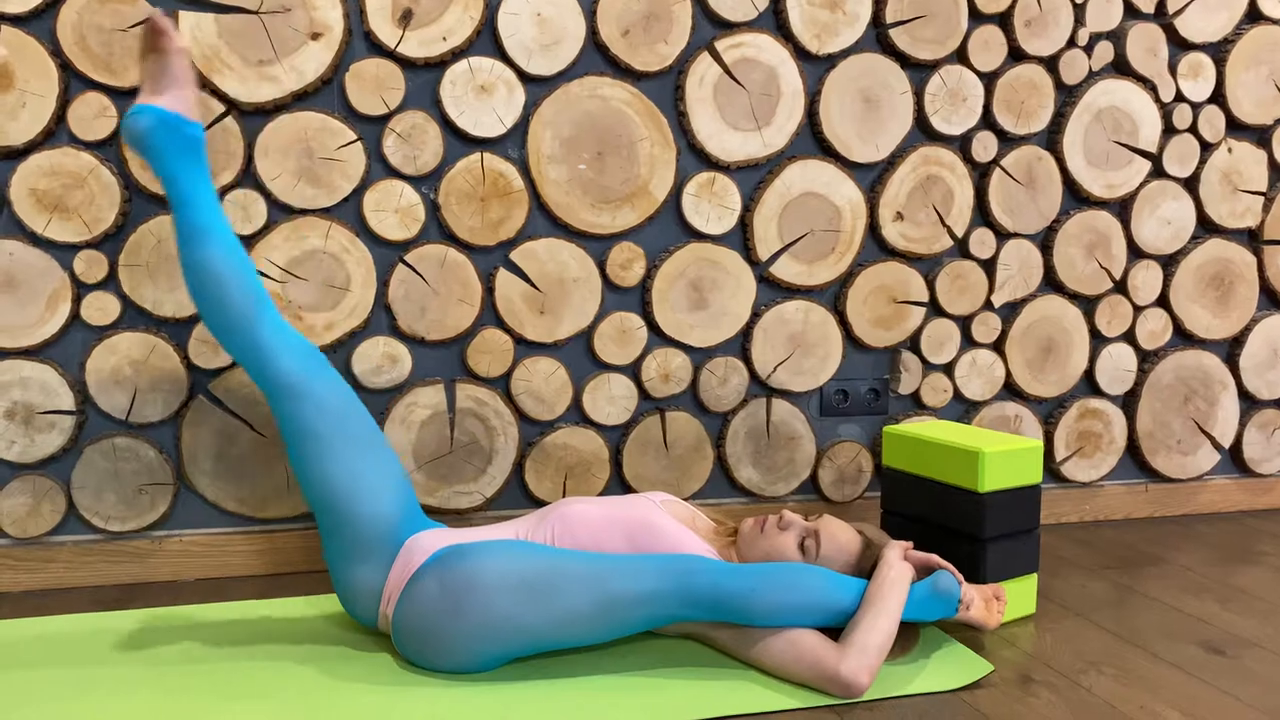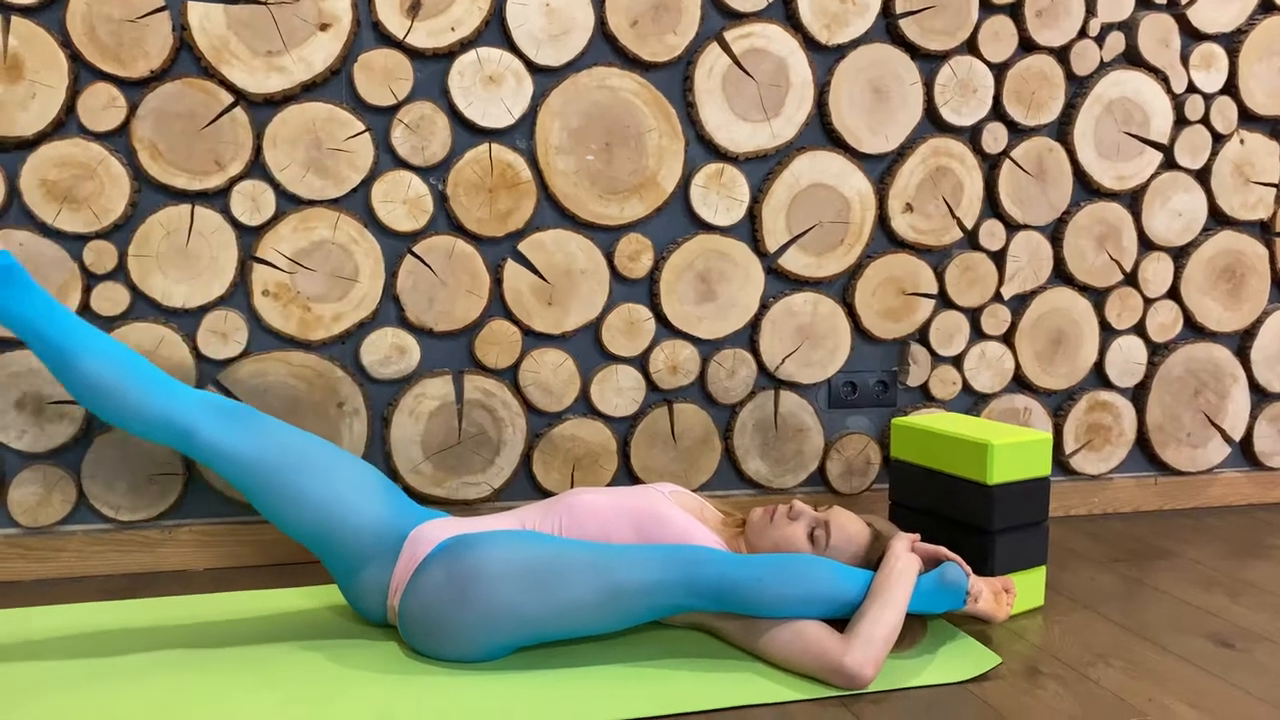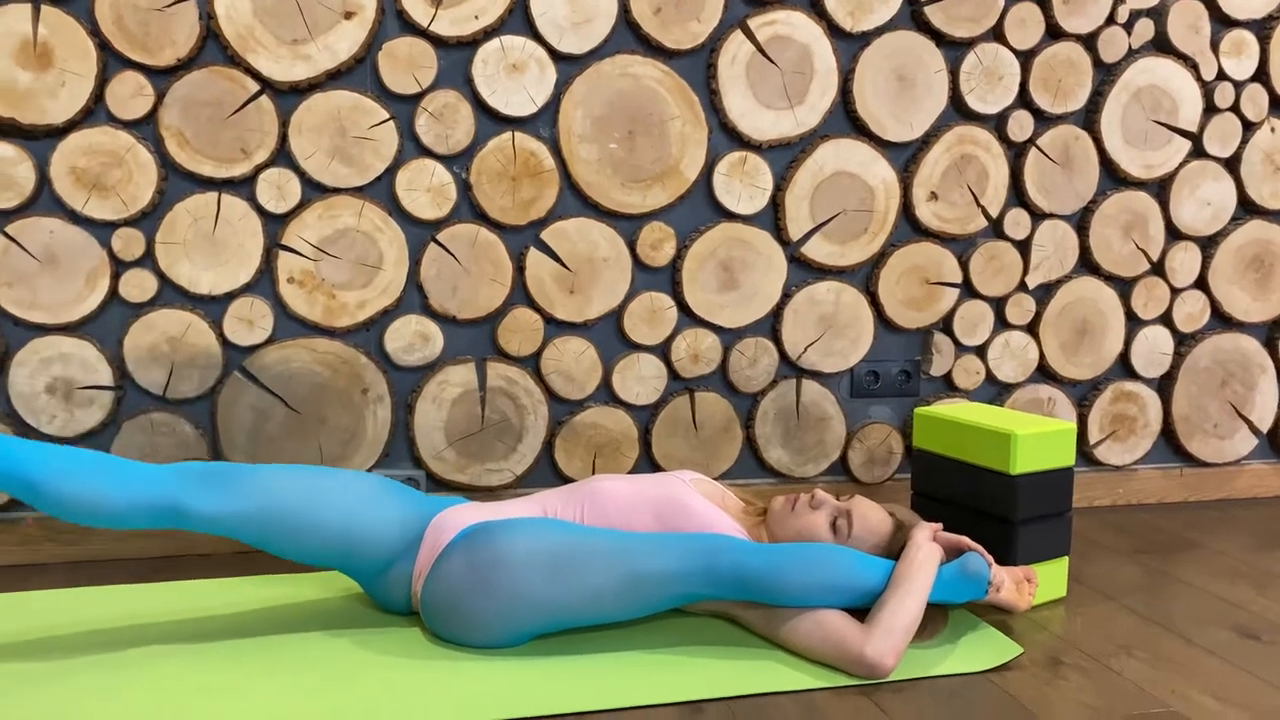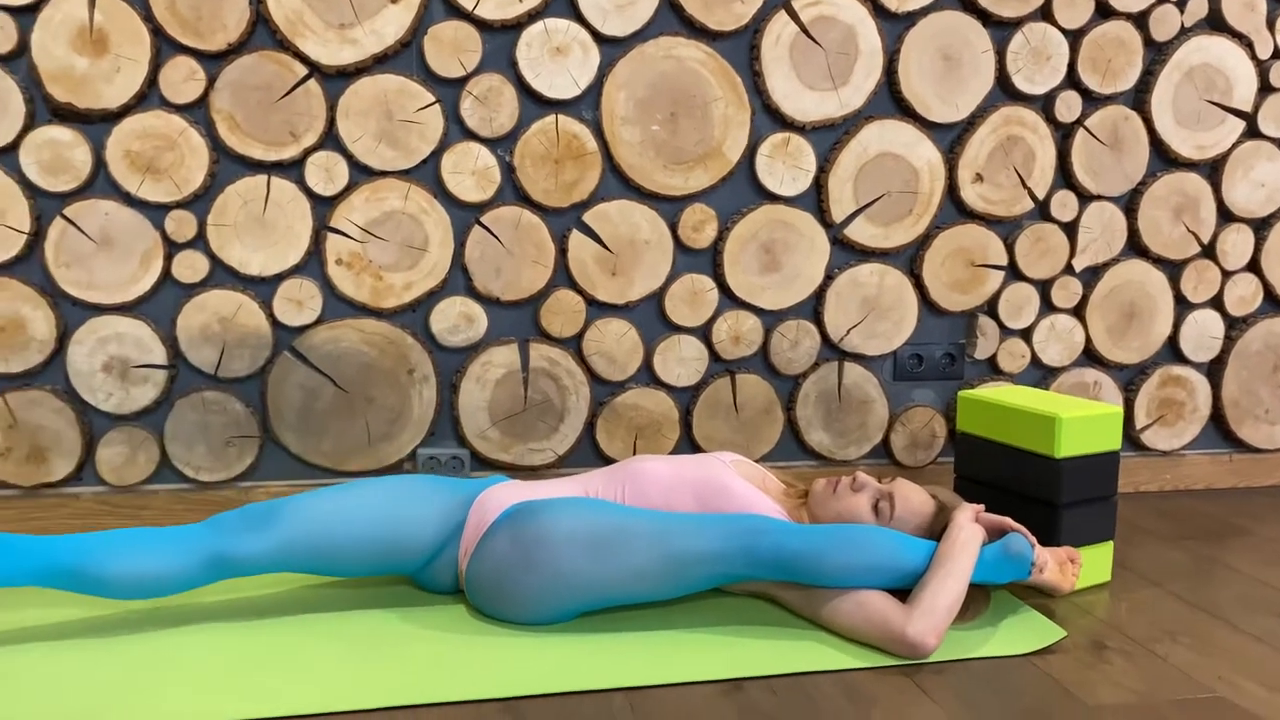
dt=0.4s
person 1, frame 1
left shoulder: (730, 593)
right shoulder: (681, 519)
left elbow: (849, 672)
left wrist: (904, 580)
left hip: (443, 607)
right hip: (410, 554)
person 1, frame 2
left shoulder: (739, 580)
right shoulder: (695, 510)
left elbow: (857, 661)
left wrist: (904, 567)
left hip: (454, 600)
right hip: (419, 543)
person 1, frame 3
left shoulder: (759, 575)
right shoulder: (720, 501)
left elbow: (873, 649)
left wrist: (927, 561)
left hip: (477, 582)
right hip: (436, 523)
right knee: (191, 490)
person 1, frame 4
left shoulder: (802, 557)
right shoulder: (758, 480)
left elbow: (916, 632)
left wrist: (969, 543)
left hip: (526, 565)
right hip: (479, 508)
right knee: (231, 536)
